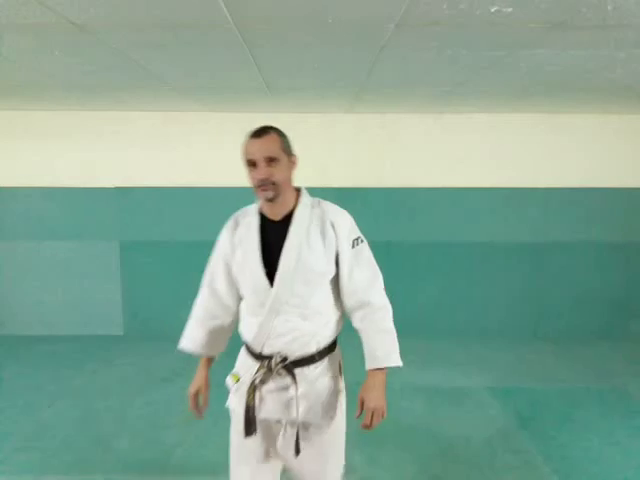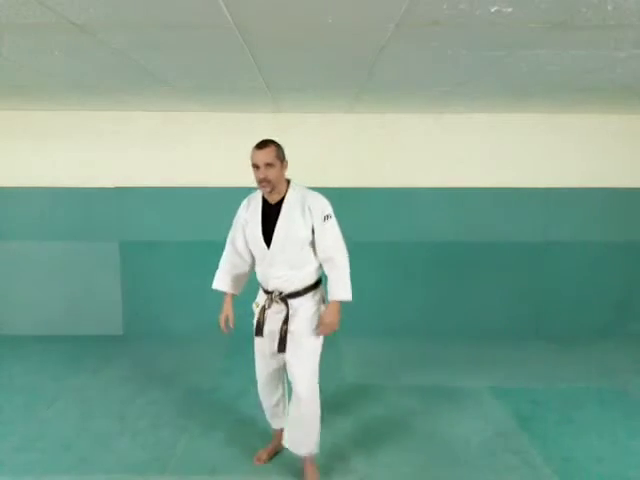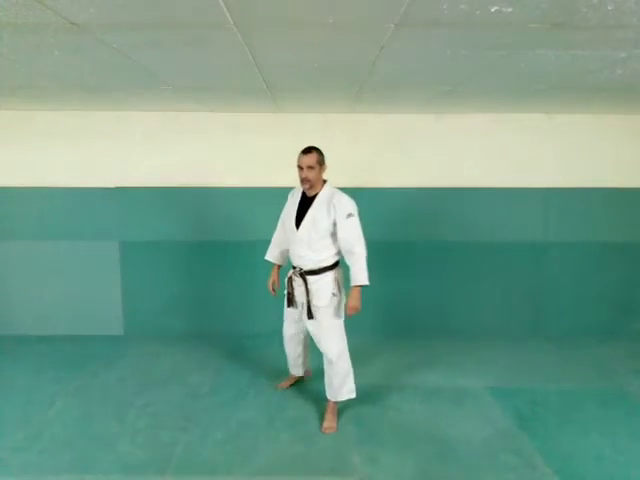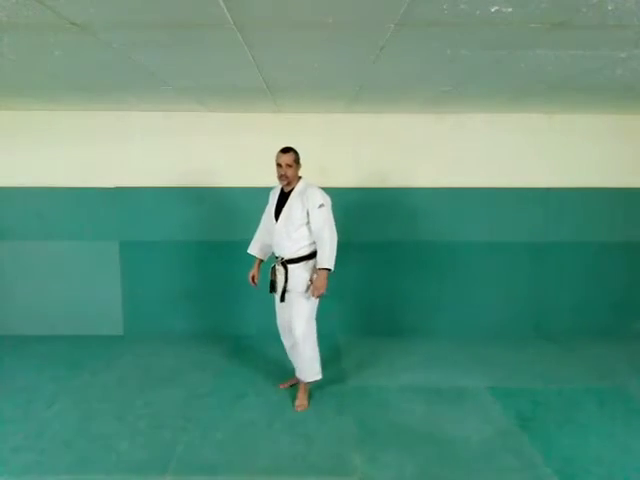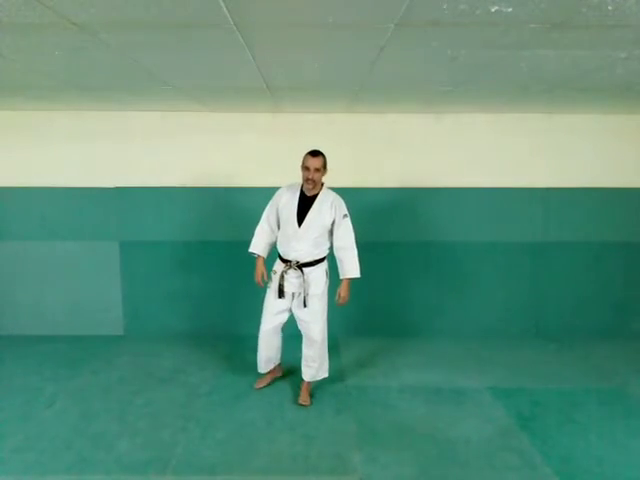
dt=1s
person 1, frame 1
left shoulder: (333, 223)
right shoulder: (237, 229)
left elbow: (368, 301)
right elbow: (217, 300)
left wrist: (376, 378)
right wrist: (203, 369)
left hip: (316, 376)
right hip: (254, 377)
person 1, frame 2
left shoulder: (312, 203)
right shoulder: (249, 206)
left elbow: (334, 256)
right elbow: (236, 254)
left wrist: (334, 306)
right wrist: (228, 301)
left hip: (305, 305)
right hip: (268, 304)
left knee: (303, 384)
right knee: (267, 377)
right ankle: (279, 435)
person 1, frame 3
left shoulder: (339, 202)
right shoulder: (294, 196)
left elbow: (354, 247)
right elbow: (283, 234)
left wrist: (356, 290)
right wrist: (275, 269)
left hip: (324, 283)
right hip: (296, 279)
left knee: (332, 346)
right knee: (291, 333)
left ankle: (332, 406)
right ankle: (298, 372)
person 1, frame 4
left shoulder: (313, 195)
right shoulder: (275, 194)
left elbow: (326, 236)
right elbow: (267, 230)
left wrist: (322, 274)
right wrist: (257, 264)
left hip: (304, 271)
right hip: (281, 270)
left knee: (301, 329)
right knee: (285, 327)
left ankle: (305, 385)
right ankle: (300, 374)
person 1, frame 5
left shoulder: (334, 203)
right shoulder: (284, 194)
left elbow: (344, 243)
right elbow: (267, 227)
left wrist: (346, 282)
right wrist: (260, 260)
left hip: (314, 274)
right hip: (283, 271)
left knee: (314, 331)
right knee: (269, 325)
left ankle: (307, 383)
right ankle: (272, 368)
